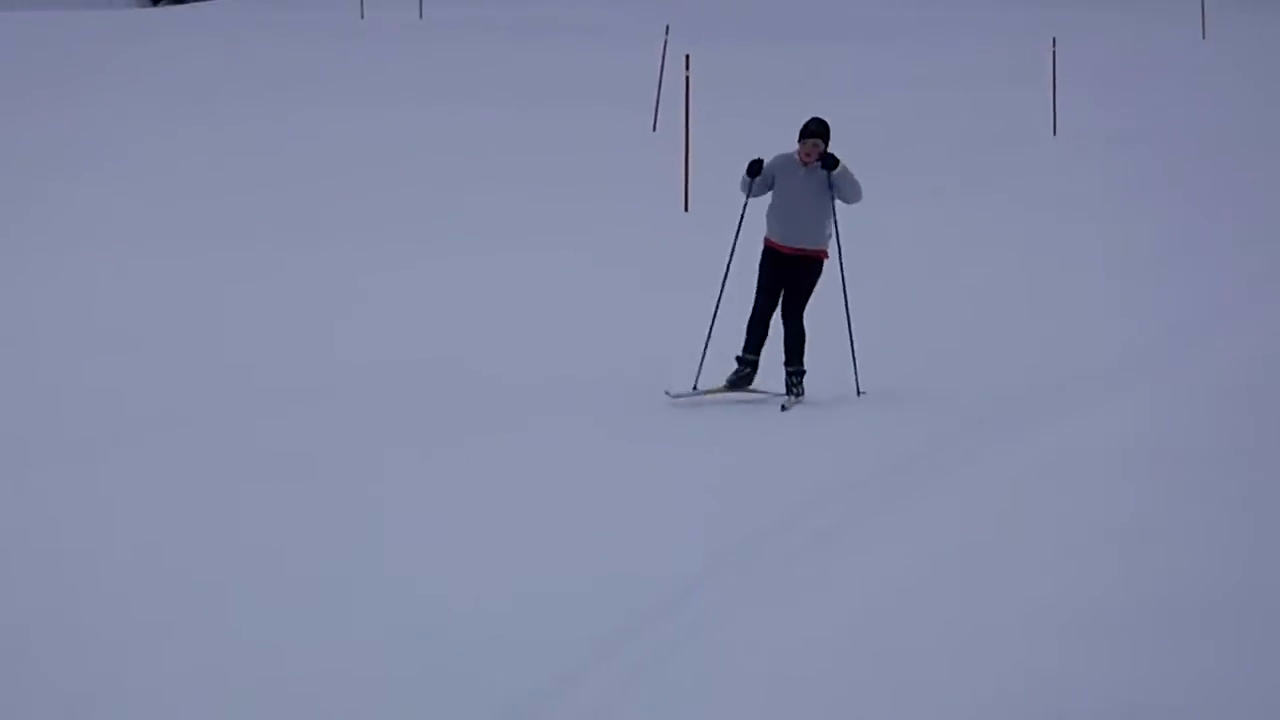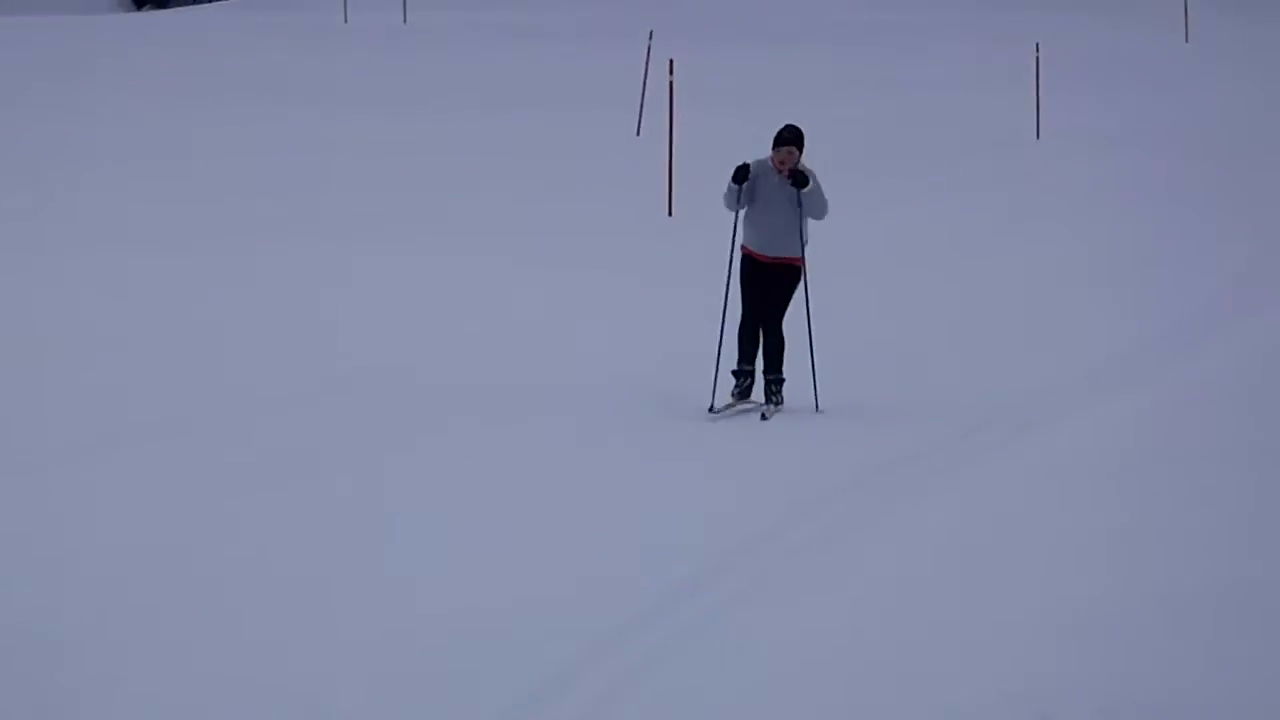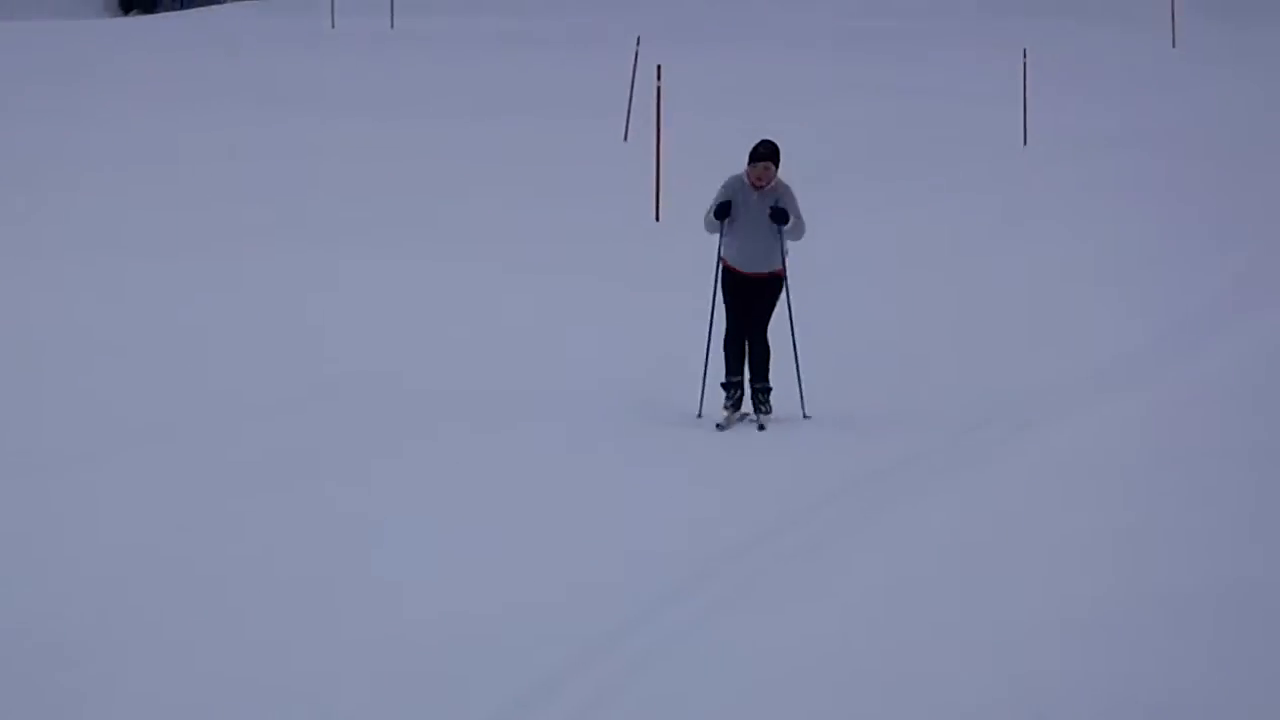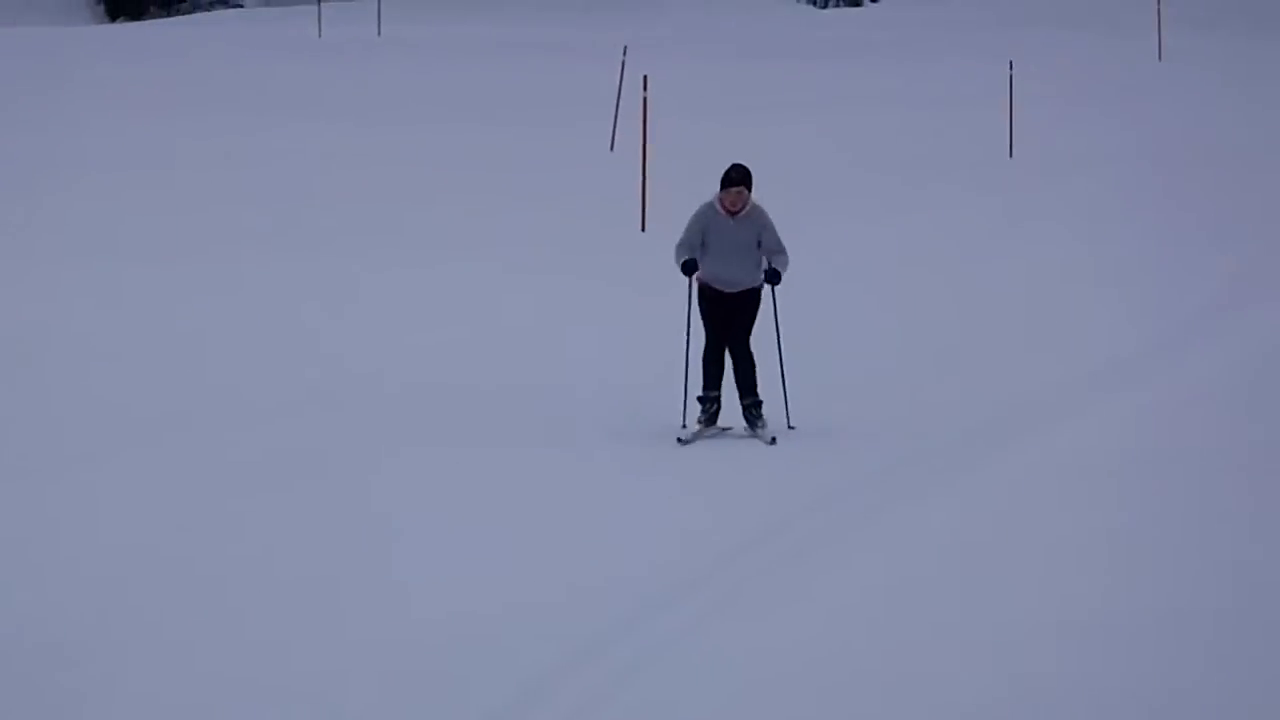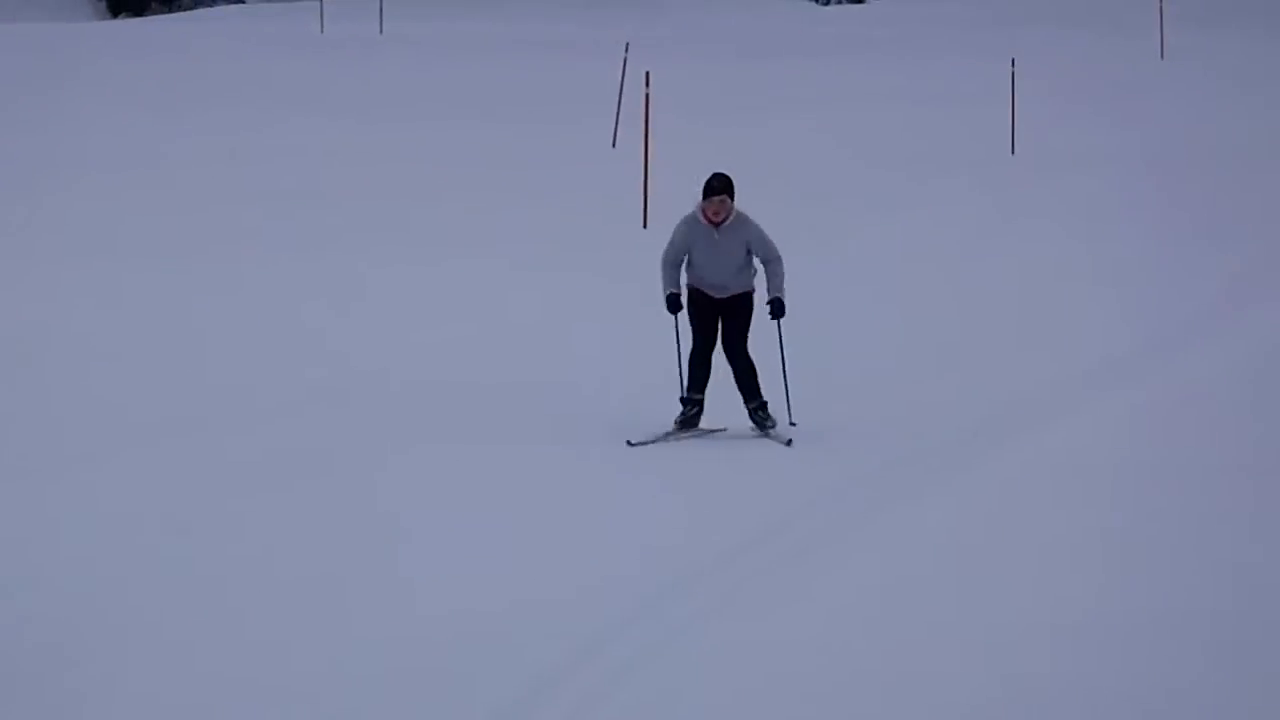
dt=0.1s
person 1, frame 1
left shoulder: (832, 170)
right shoulder: (780, 164)
left elbow: (853, 196)
right elbow: (750, 192)
left wrist: (835, 168)
right wrist: (751, 175)
left hip: (810, 255)
right hip: (775, 250)
left knee: (792, 313)
right knee: (763, 306)
left ankle: (794, 373)
right ankle: (747, 365)
person 1, frame 2
left shoulder: (806, 177)
right shoulder: (757, 169)
left elbow: (818, 212)
right elbow: (733, 204)
left wrist: (804, 185)
right wrist: (737, 181)
left hip: (788, 262)
right hip: (753, 257)
left knee: (771, 321)
right knee: (750, 316)
left ankle: (773, 381)
right ankle: (744, 376)
person 1, frame 3
left shoulder: (783, 192)
right shoulder: (733, 186)
left elbow: (795, 232)
right elbow: (711, 226)
left wrist: (785, 219)
right wrist: (718, 214)
left hip: (769, 275)
right hip: (734, 271)
left knee: (756, 331)
right knee: (735, 327)
left ankle: (761, 392)
right ankle: (733, 387)
person 1, frame 4
left shoulder: (759, 216)
right shoulder: (705, 213)
left elbow: (779, 253)
right elbow: (683, 248)
left wrist: (775, 270)
right wrist: (687, 262)
left hip: (747, 291)
right hip: (710, 288)
left knee: (739, 345)
right knee: (715, 342)
left ankle: (751, 405)
right ankle: (710, 401)
person 1, frame 5
left shoulder: (745, 226)
right shoulder: (687, 226)
left elbow: (772, 259)
right elbow: (670, 260)
left wrist: (776, 295)
right wrist: (670, 292)
left hip: (737, 295)
right hip: (701, 293)
left knee: (736, 351)
right knee: (702, 346)
left ankle: (758, 409)
right ankle: (692, 407)
